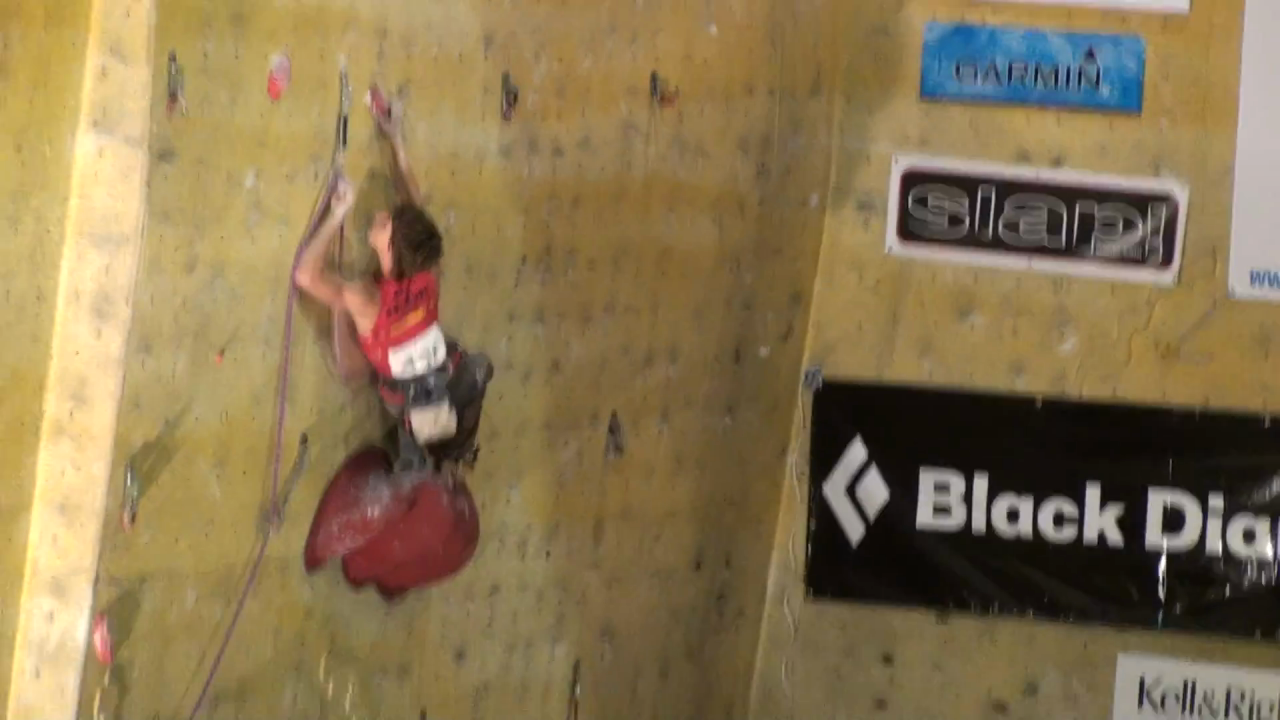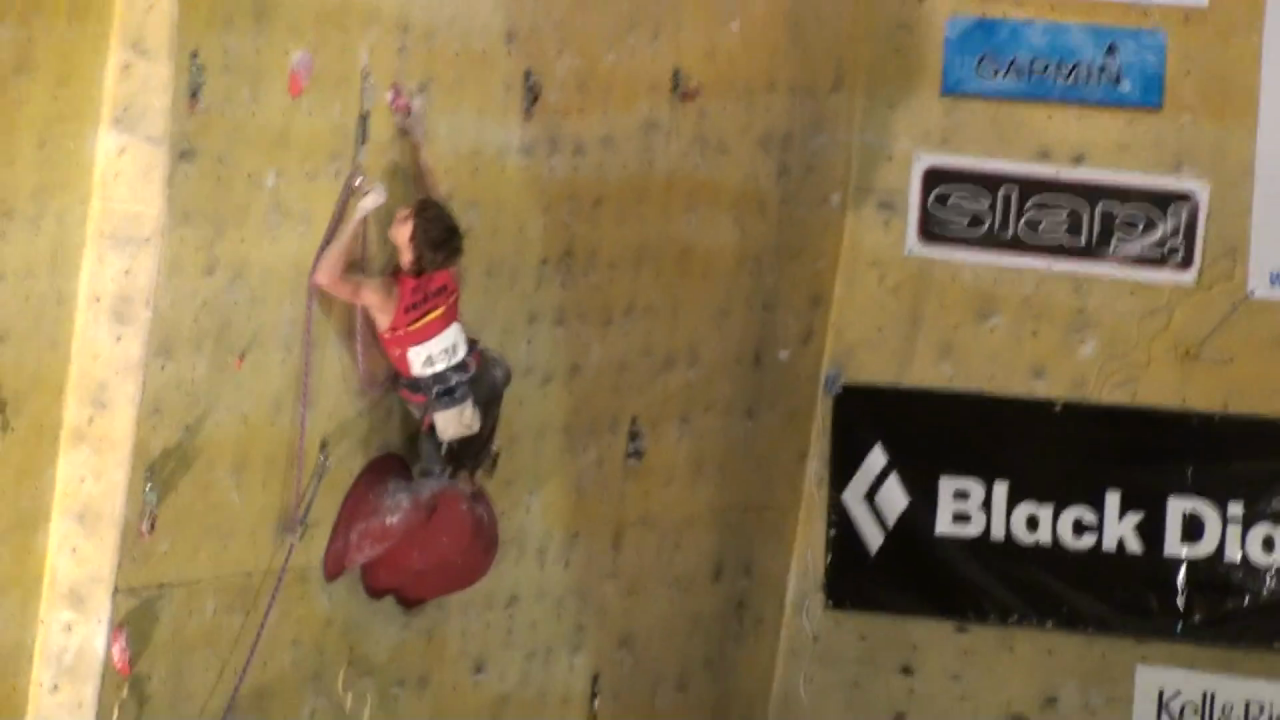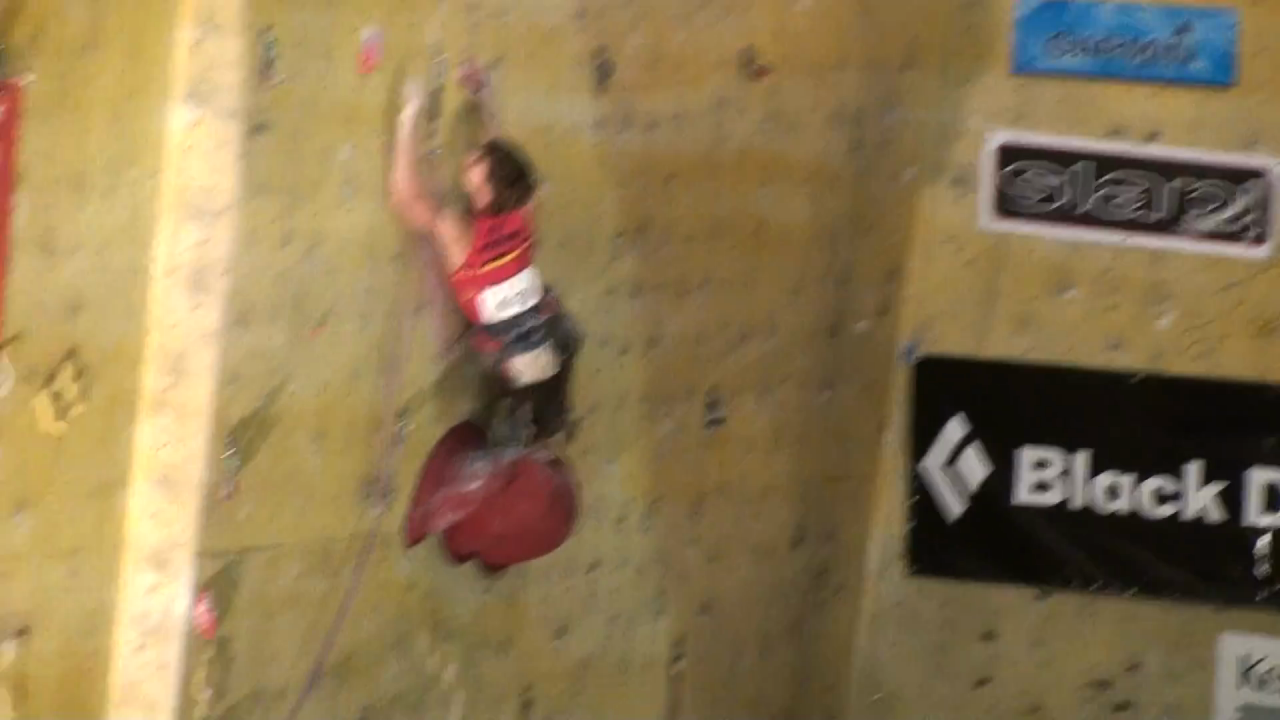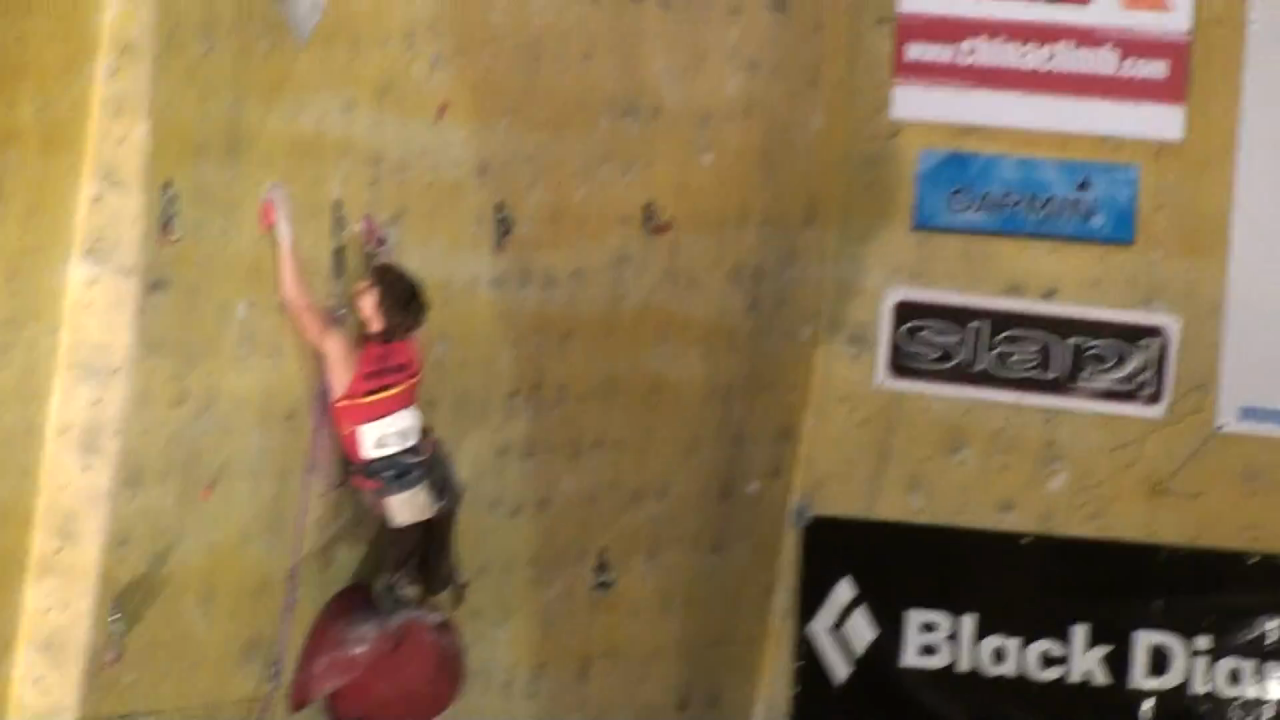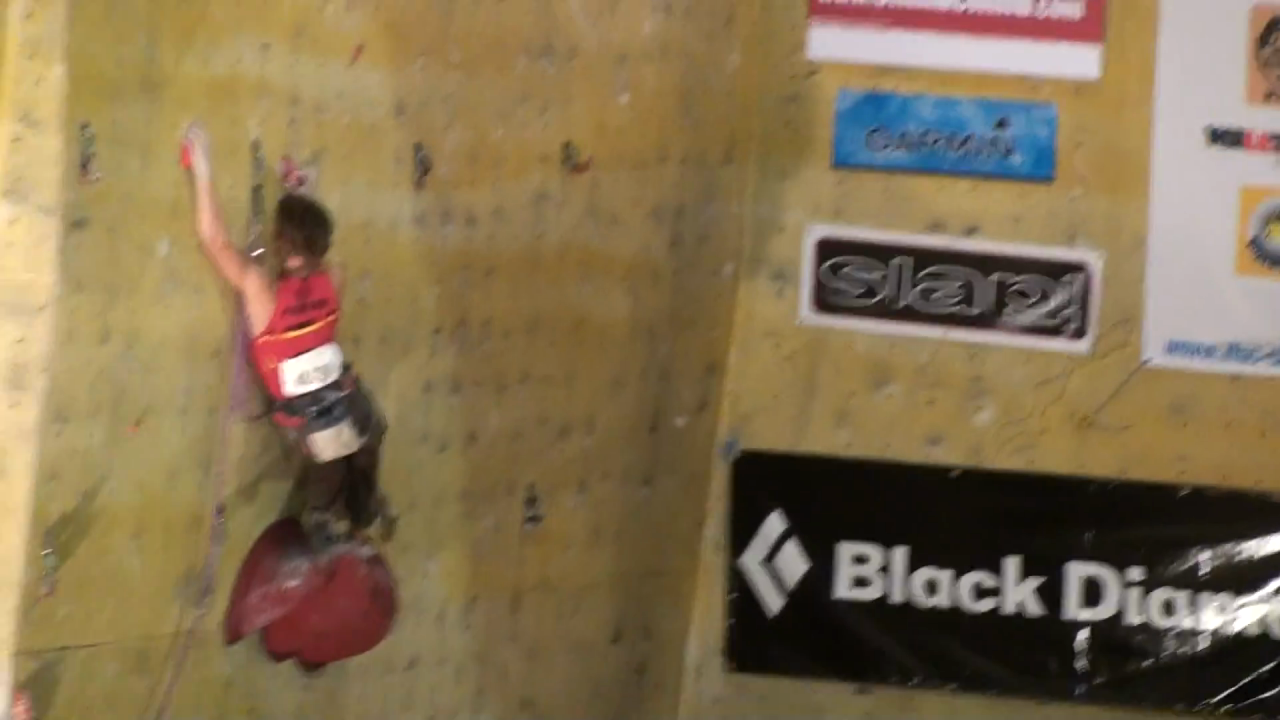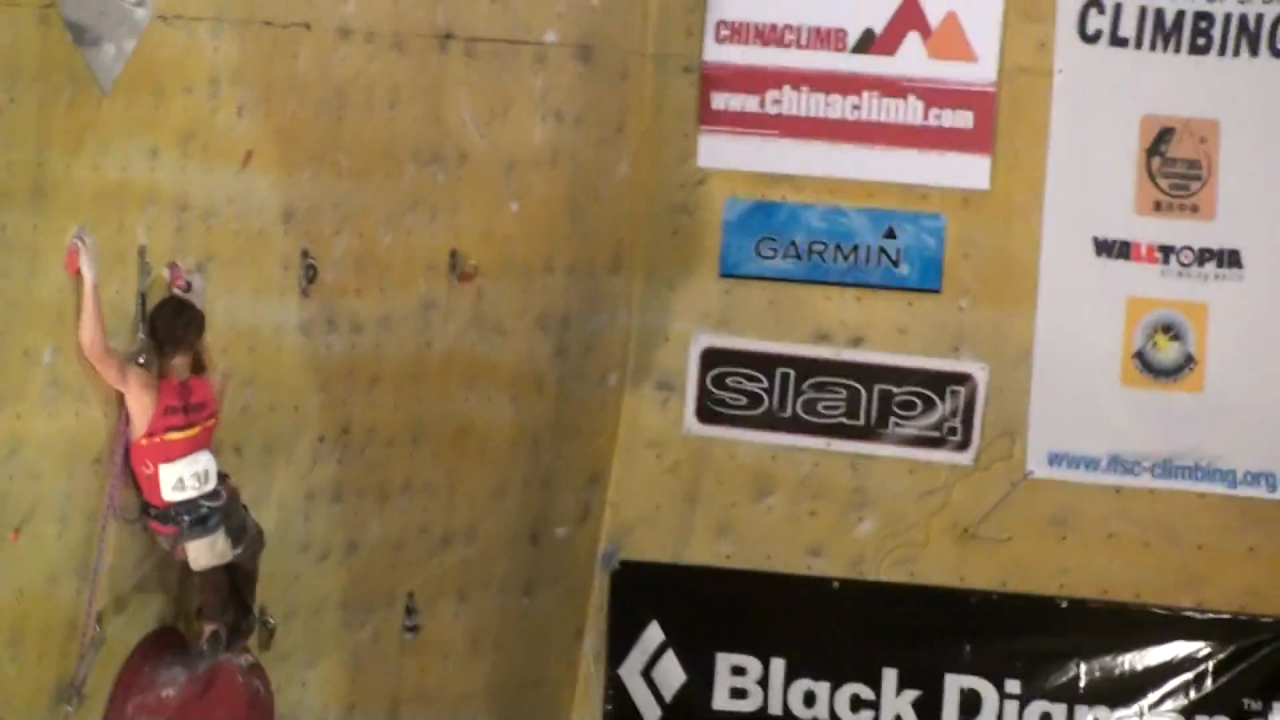
dt=0.3s
person 1, frame 1
left shoulder: (366, 300)
right shoulder: (426, 272)
left elbow: (306, 275)
right elbow: (414, 207)
left wrist: (335, 217)
right wrist: (397, 142)
left hip: (415, 404)
right hip: (453, 384)
right knee: (478, 365)
right ankle: (453, 454)
person 1, frame 2
left shoulder: (385, 295)
right shoulder: (446, 268)
left elbow: (325, 276)
right elbow: (435, 204)
left wrist: (360, 213)
right wrist: (417, 141)
left hip: (438, 404)
right hip: (477, 383)
right ankle: (474, 462)
person 1, frame 3
left shoulder: (457, 228)
right shoulder: (522, 213)
left elbow: (402, 195)
right elbow: (502, 158)
left wrist: (408, 119)
right wrist: (482, 109)
left hip: (512, 349)
right hip: (552, 331)
right ankle: (548, 428)
person 1, frame 4
left shoulder: (343, 353)
right shoulder: (410, 348)
left elbow: (297, 302)
right elbow: (395, 294)
left wrist: (283, 231)
right wrist: (376, 253)
left hip: (389, 488)
right hip: (430, 473)
right ankle: (436, 587)
person 1, frame 5
left shoulder: (261, 288)
right shoulder: (331, 281)
left elbow: (216, 241)
right elbow: (316, 252)
left wrist: (203, 172)
right wrist: (297, 196)
left hip: (308, 421)
right hip: (349, 405)
left ankle: (326, 519)
right ankle: (362, 517)
person 1, frame 6
left shoulder: (141, 389)
right shoulder: (211, 387)
left elbow: (93, 348)
left wrist: (90, 278)
right wrist: (182, 298)
left hip: (180, 529)
right hip: (224, 521)
right knee: (251, 541)
left ankle: (215, 622)
right ankle: (239, 627)
